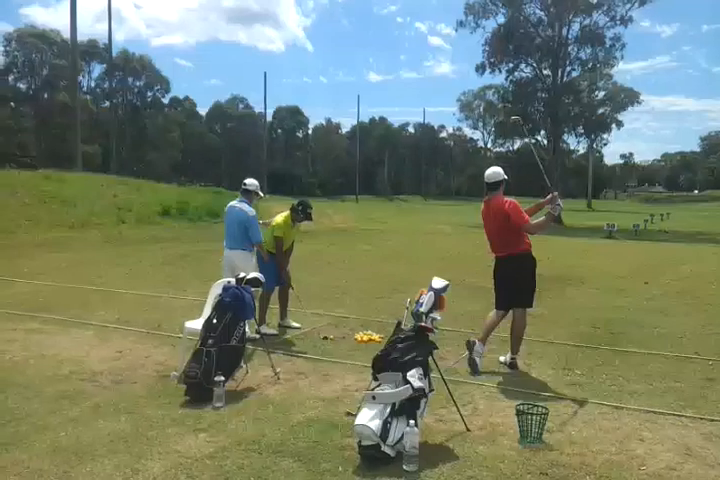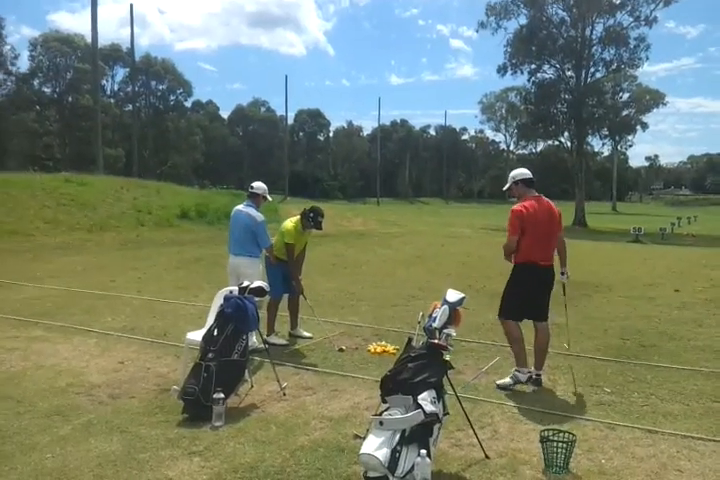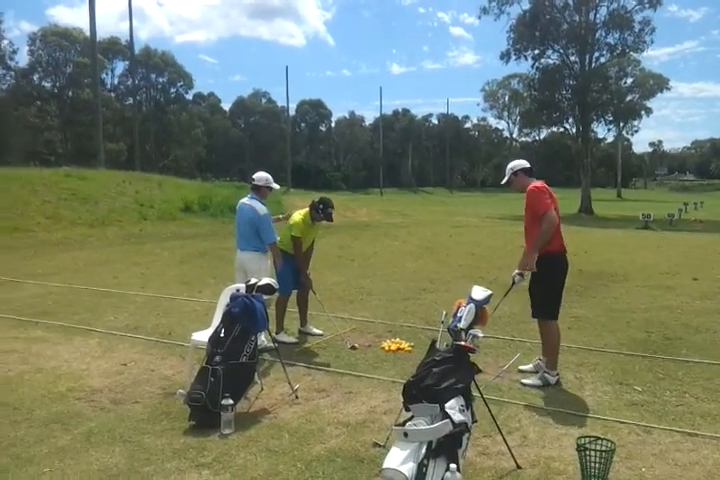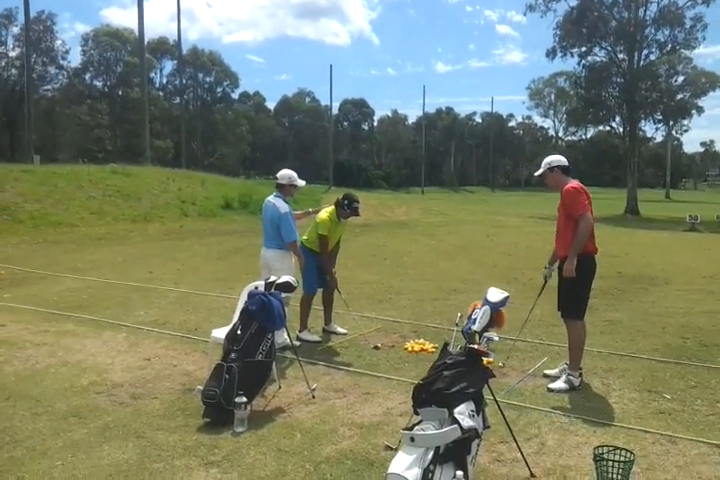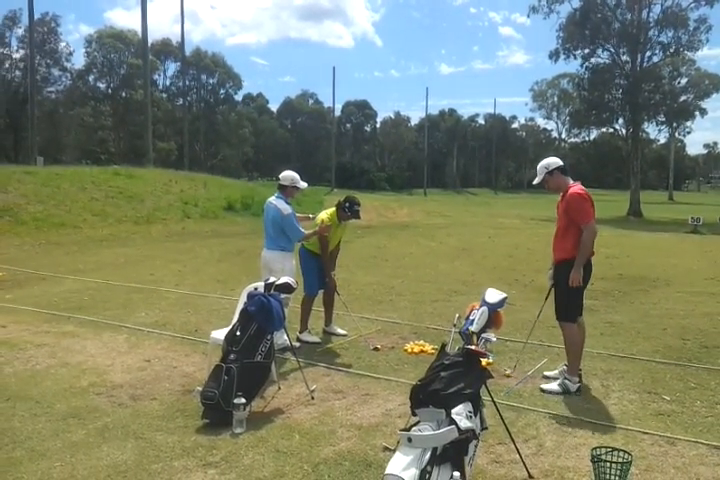
dt=1s
person 1, frame 1
left shoulder: (486, 207)
right shoulder: (507, 204)
right elbow: (531, 228)
left wrist: (543, 203)
right wrist: (551, 214)
left hip: (502, 262)
right hip: (520, 261)
left knee: (500, 308)
right knee: (519, 310)
left ankle: (479, 344)
right ankle: (512, 357)
person 1, frame 2
left shoulder: (519, 210)
right shoulder: (552, 208)
left elbow: (510, 245)
right elbow: (560, 241)
left wrist: (508, 255)
right wrist: (563, 267)
left hip: (525, 271)
right hip: (546, 271)
left knee: (508, 317)
right knee: (541, 322)
left ankle: (522, 370)
right ankle: (537, 373)
person 1, frame 3
left shoulder: (535, 190)
right shoulder: (537, 192)
left elbow: (552, 221)
right elbow: (534, 235)
left wrist: (534, 254)
right wrist: (521, 268)
left hip: (550, 261)
right hip: (545, 260)
left knee: (548, 317)
right knee: (542, 315)
left ankle: (551, 373)
right ankle: (545, 361)
person 1, frame 4
left shoulder: (572, 190)
right shoulder: (568, 193)
left elbow: (587, 223)
left wrist: (571, 259)
right wrist: (550, 264)
left hip: (578, 264)
right hip: (571, 263)
left knee: (573, 318)
right knee: (571, 317)
left ankle: (574, 375)
right ankle: (572, 366)
person 1, frame 5
left shoulder: (576, 195)
right shoulder: (565, 197)
left elbow: (590, 231)
left wrist: (578, 268)
right wrist: (555, 266)
left hip: (574, 267)
right hip: (566, 265)
left knee: (567, 320)
right knee: (574, 318)
left ankle: (571, 380)
right ankle: (572, 368)
person 2, frame 1
left shoulder: (229, 206)
right shoulder: (250, 212)
right elbow: (257, 241)
left wrist: (259, 223)
right wrist: (265, 255)
left hip: (228, 253)
right hip: (243, 256)
person 2, frame 2
left shoulder: (236, 210)
right shoulder: (257, 217)
right elbow: (266, 245)
right wrist: (273, 258)
left hip: (233, 259)
right hip: (250, 263)
right ankle: (249, 341)
person 2, frame 3
left shoulder: (241, 204)
right shoulder: (260, 210)
right elbow: (270, 241)
left wrist: (279, 218)
right wrist: (278, 258)
left hip: (240, 255)
right hip: (256, 258)
right ankle: (257, 340)
person 2, frame 4
left shoulder: (269, 201)
right shoulder: (282, 208)
right elbow: (290, 240)
left wrist: (310, 212)
right wrist: (300, 258)
left hip: (266, 252)
right hip: (280, 256)
right knee: (281, 298)
right ankle: (279, 339)
person 2, frame 5
left shoulder: (270, 202)
right shoulder: (285, 209)
right elbow: (299, 237)
left wrist: (311, 217)
right wrist: (318, 231)
left hip: (267, 254)
right hip: (281, 258)
right ankle: (279, 340)
person 3, frame 1
left shoulder: (296, 222)
right shoulder: (280, 222)
left elbow: (290, 244)
right elbow: (278, 249)
left wrist: (286, 266)
right wrist: (284, 271)
left hip: (279, 254)
right hip: (267, 254)
left knee: (285, 286)
right knee: (268, 288)
left ankle: (283, 319)
right ankle: (261, 324)
person 3, frame 2
left shoulder: (307, 227)
right shoulder: (290, 227)
left elbow: (302, 251)
right elbow: (290, 257)
left wrist: (298, 274)
right wrist: (297, 281)
left hip: (288, 261)
right hip: (275, 260)
left knee: (295, 293)
right knee: (276, 296)
left ankle: (294, 328)
right ankle: (270, 334)
person 3, frame 3
left shoulder: (316, 220)
right shoulder: (298, 220)
left elbow: (310, 245)
right elbow: (298, 251)
left wrist: (306, 269)
right wrist: (305, 275)
left hip: (296, 255)
right hip: (284, 254)
left knee: (304, 289)
right knee: (285, 292)
left ankle: (304, 325)
right ankle: (279, 332)
person 3, frame 4
left shoulder: (342, 218)
right shoulder: (324, 218)
left elbow: (336, 243)
right elbow: (323, 249)
left wrist: (332, 267)
right wrist: (330, 274)
left hip: (322, 253)
right hip: (309, 252)
left knee: (329, 287)
right knee: (310, 290)
left ankle: (328, 324)
right ankle: (302, 330)
person 3, frame 5
left shoulder: (343, 220)
right shoulder: (325, 219)
left elbow: (336, 245)
right elbow: (324, 249)
left wrist: (332, 270)
right wrist: (329, 275)
left hip: (322, 254)
right hip: (309, 253)
left knee: (330, 288)
right knee: (311, 292)
left ankle: (328, 325)
right ankle: (303, 331)
